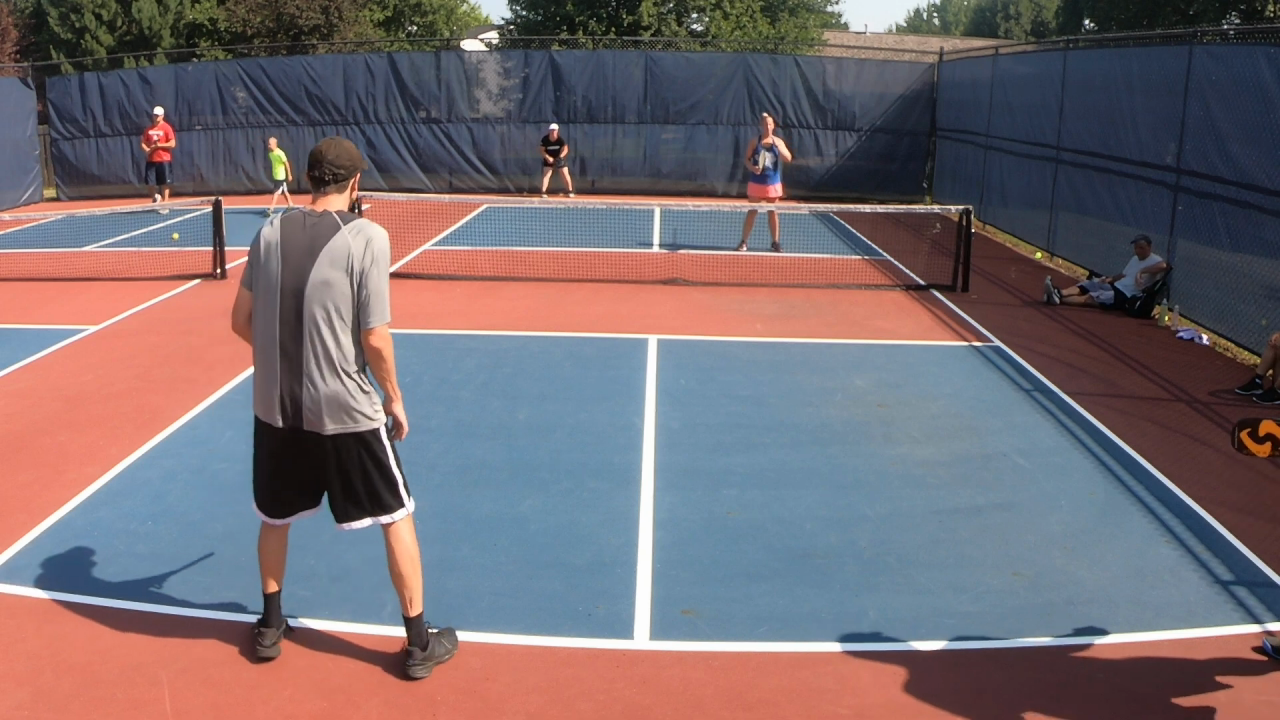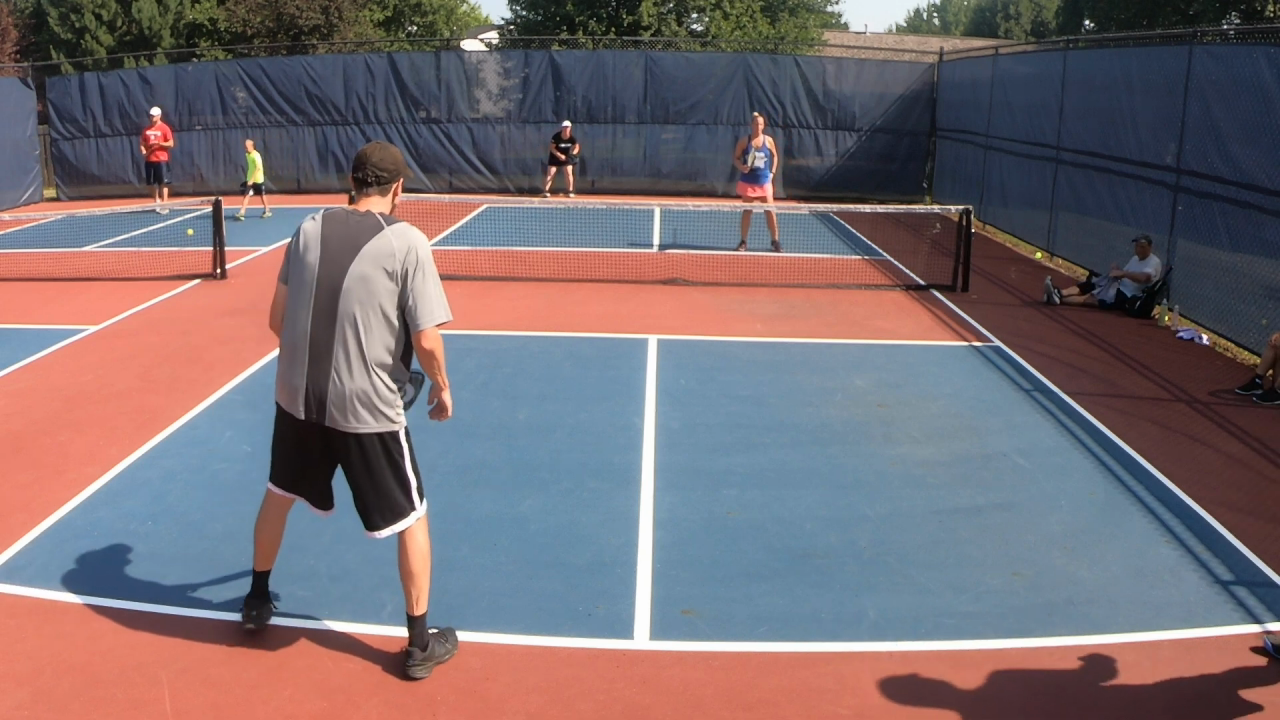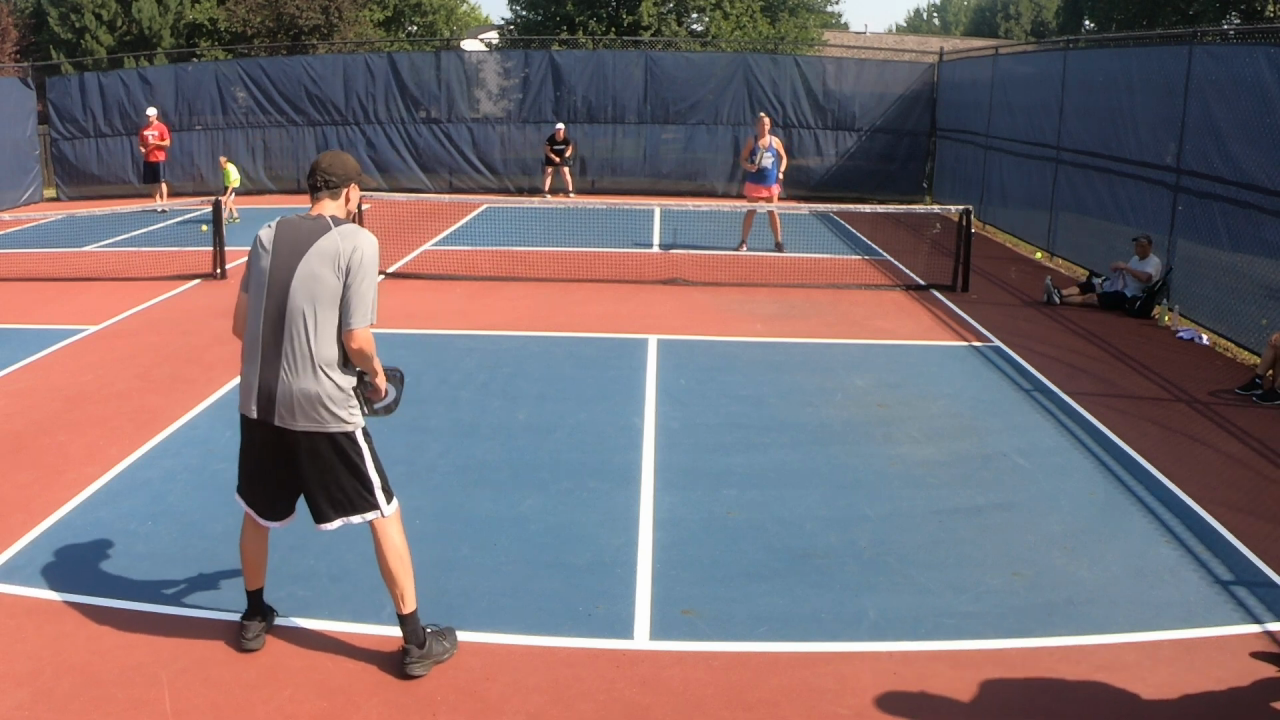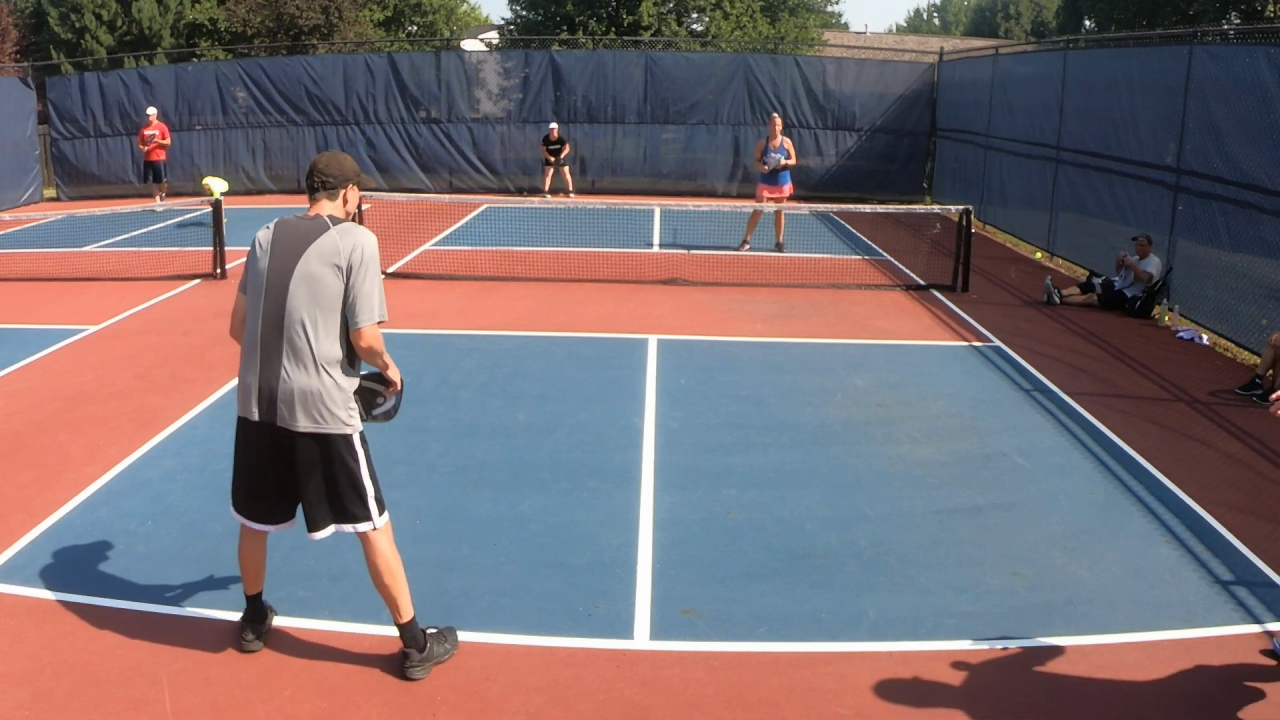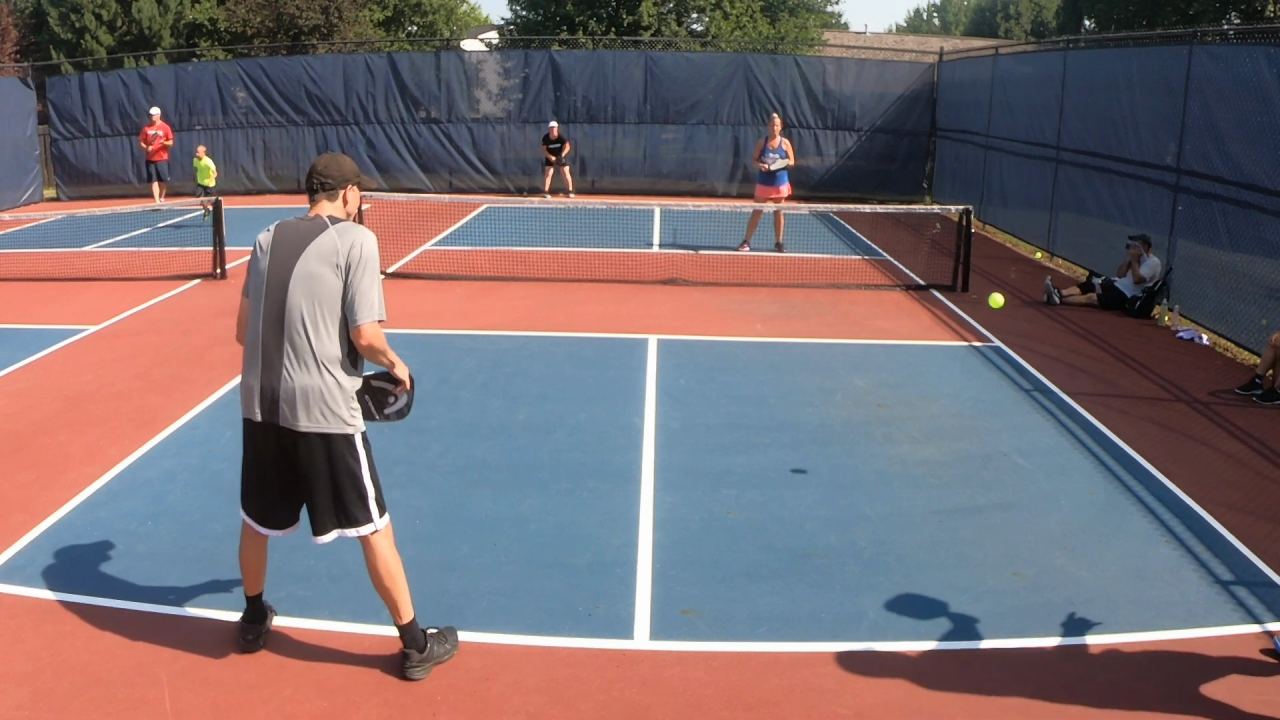
dt=0.4s
person 1, frame 1
left shoulder: (271, 231)
right shoulder: (367, 236)
left elbow: (242, 321)
right elbow: (374, 339)
right wrist: (394, 399)
left hip: (276, 404)
right hip: (347, 409)
left knee: (275, 516)
right knee: (397, 517)
left ankle: (270, 624)
right ankle: (419, 642)
person 1, frame 2
left shoulder: (308, 229)
right shoulder: (407, 241)
left elbow: (277, 319)
right elbow: (426, 339)
right wrist: (442, 388)
left hip: (297, 396)
right hip: (370, 406)
left knee: (279, 494)
right knee: (411, 519)
left ankle: (257, 598)
right ankle: (420, 643)
person 1, frame 3
left shoulder: (268, 235)
right shoulder: (357, 242)
left elbow: (240, 325)
right elbow: (356, 341)
right wrist: (376, 375)
left hip: (260, 401)
right hip: (324, 406)
left knee: (256, 510)
right knee: (385, 515)
left ankle: (254, 616)
right ankle: (416, 641)
person 1, frame 4
left shoulder: (266, 237)
right shoulder: (356, 240)
left elbow: (238, 327)
right elbow: (366, 340)
right wrist: (388, 368)
left hip: (257, 402)
right hip: (323, 408)
left knee: (255, 518)
right knee: (373, 526)
left ankle: (254, 618)
right ankle: (415, 644)
person 1, frame 5
left shoulder: (267, 238)
right shoulder: (354, 240)
left elbow: (244, 331)
right elbow: (365, 337)
right wrist: (395, 364)
left hip: (260, 403)
right hip: (325, 408)
left knee: (257, 517)
right knee: (373, 528)
left ankle: (253, 618)
right ankle: (415, 645)
